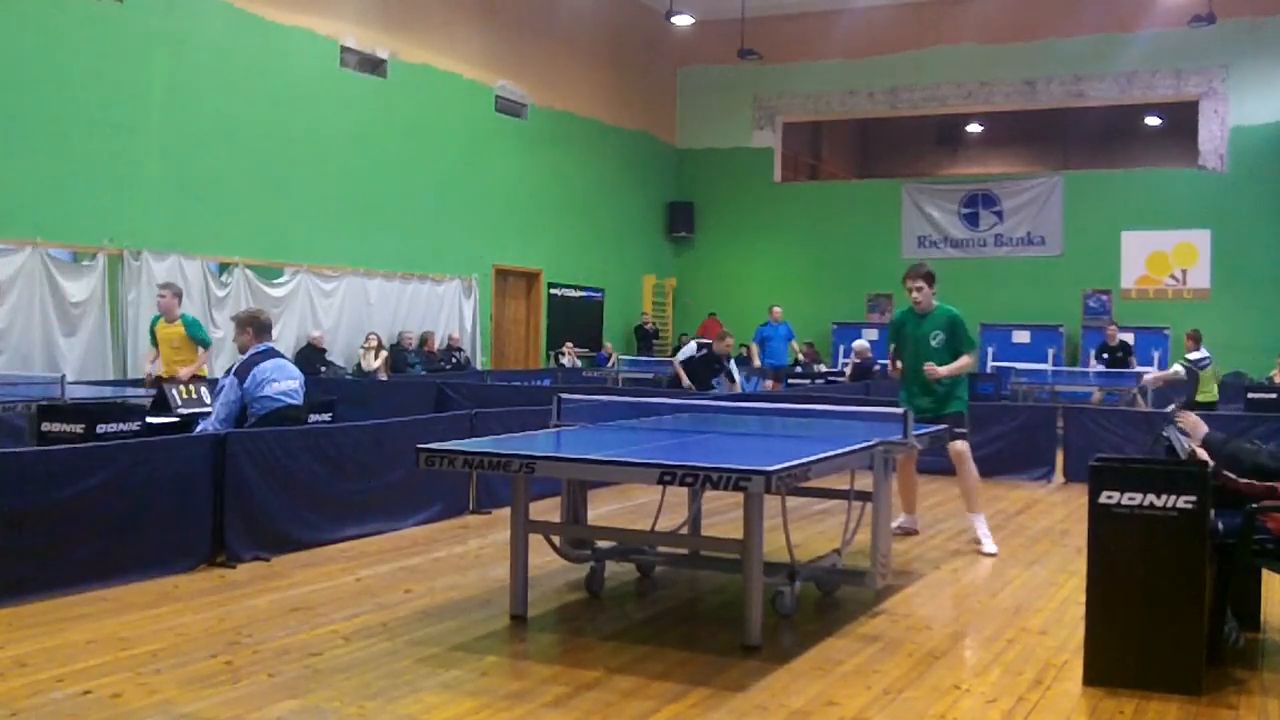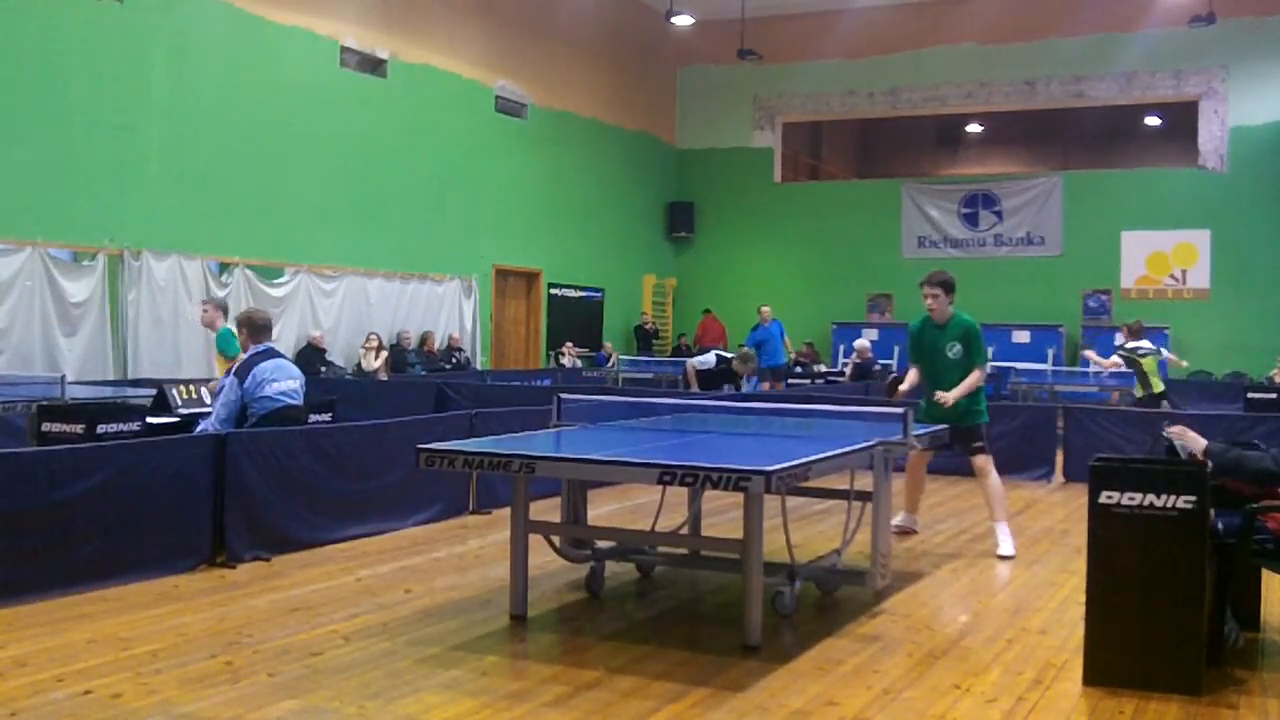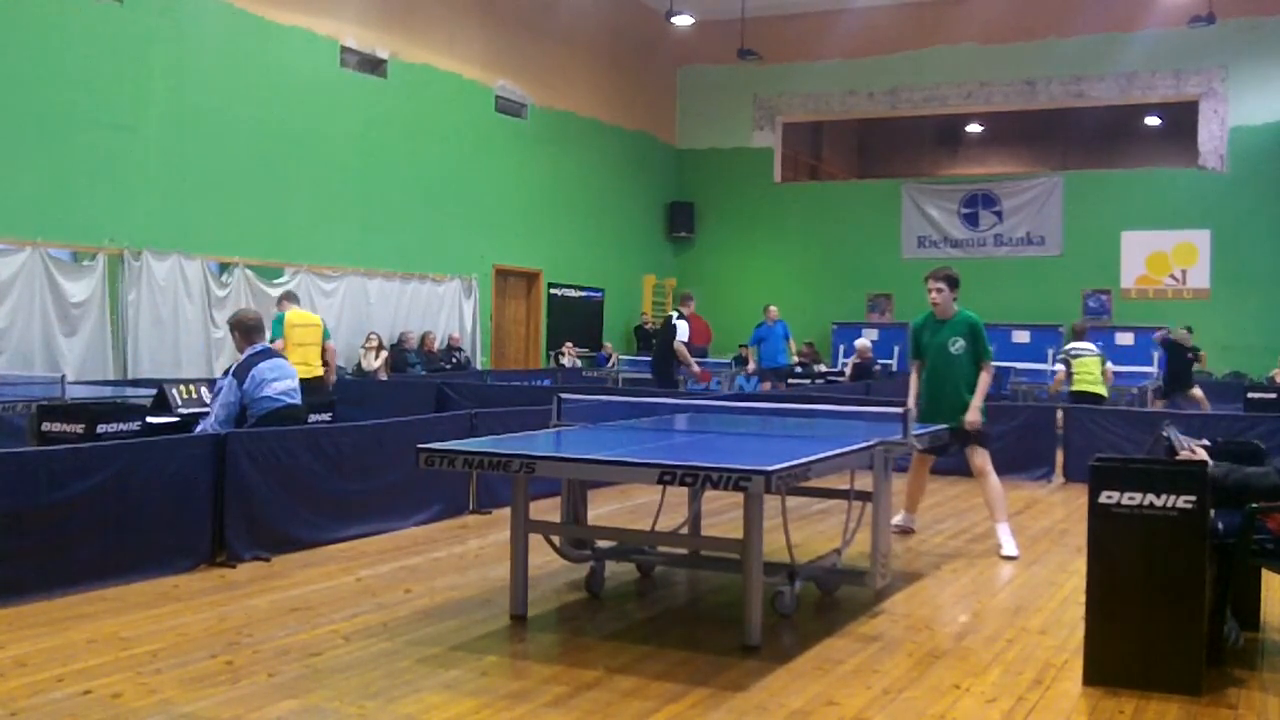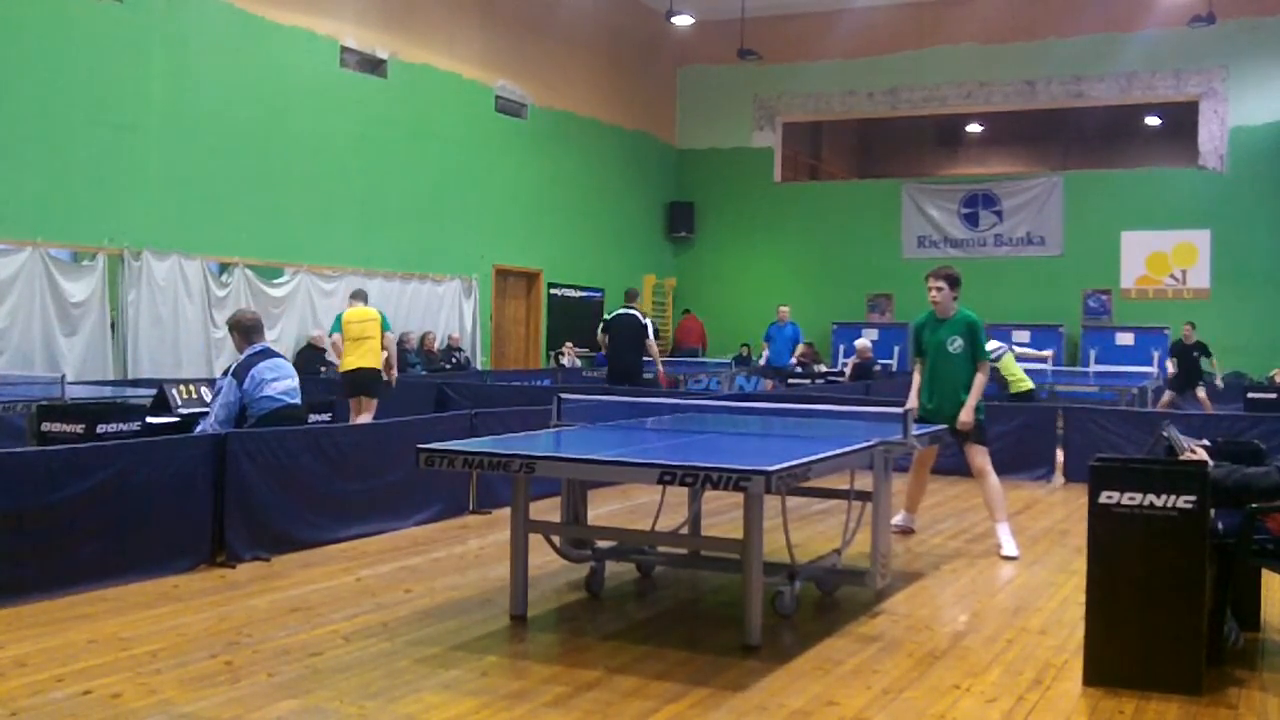
dt=0.5s
person 1, frame 1
left shoulder: (950, 317)
right shoulder: (900, 320)
left elbow: (969, 358)
right elbow: (895, 358)
left wrist: (942, 370)
right wrist: (894, 367)
left hip: (949, 399)
right hip: (913, 400)
left knee: (960, 453)
right knee: (904, 459)
left ankle: (981, 528)
right ankle: (908, 519)
person 1, frame 2
left shoulder: (968, 327)
right shoulder: (917, 328)
left elbow: (980, 372)
right elbow: (916, 367)
left wrist: (953, 394)
right wrist: (906, 385)
left hip: (967, 410)
right hip: (932, 410)
left knee: (983, 465)
right knee: (915, 460)
left ankle: (1004, 535)
right ankle: (908, 518)
person 1, frame 3
left shoulder: (970, 323)
right shoulder: (920, 326)
left elbow: (987, 369)
left wrist: (975, 406)
right wrist: (912, 400)
left hip: (965, 411)
right hip: (930, 411)
left knee: (982, 467)
right knee: (919, 463)
left ankle: (1004, 535)
right ankle: (907, 518)
person 1, frame 4
left shoulder: (970, 323)
right shoulder: (921, 325)
left elbow: (983, 369)
left wrist: (969, 406)
right wrist: (913, 396)
left hip: (964, 410)
right hip: (930, 408)
left knee: (982, 467)
right knee: (920, 463)
left ankle: (1004, 534)
right ankle: (907, 518)
